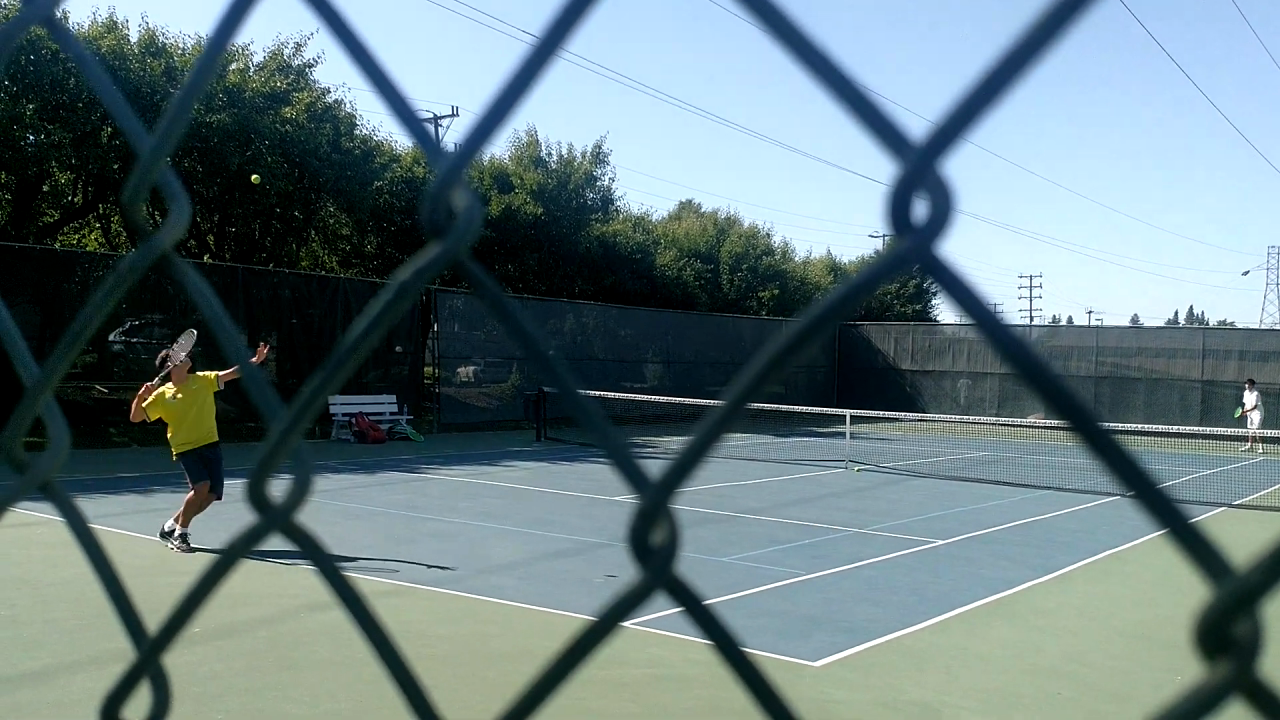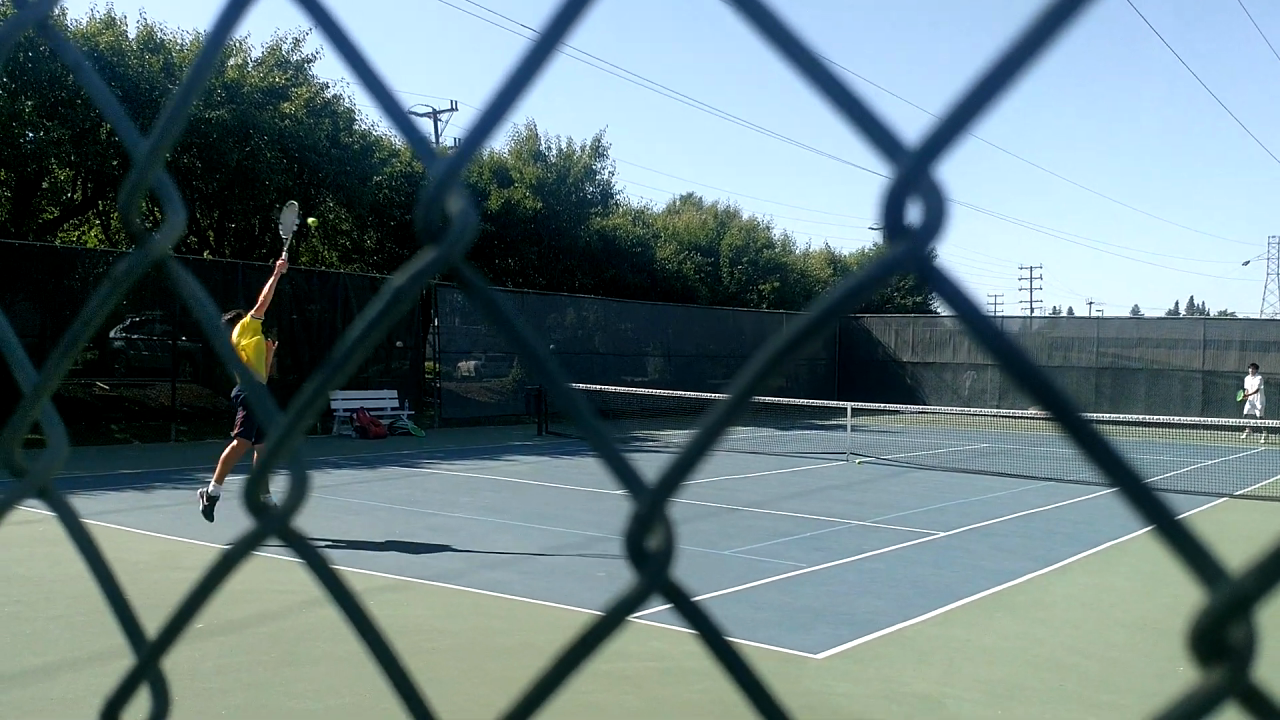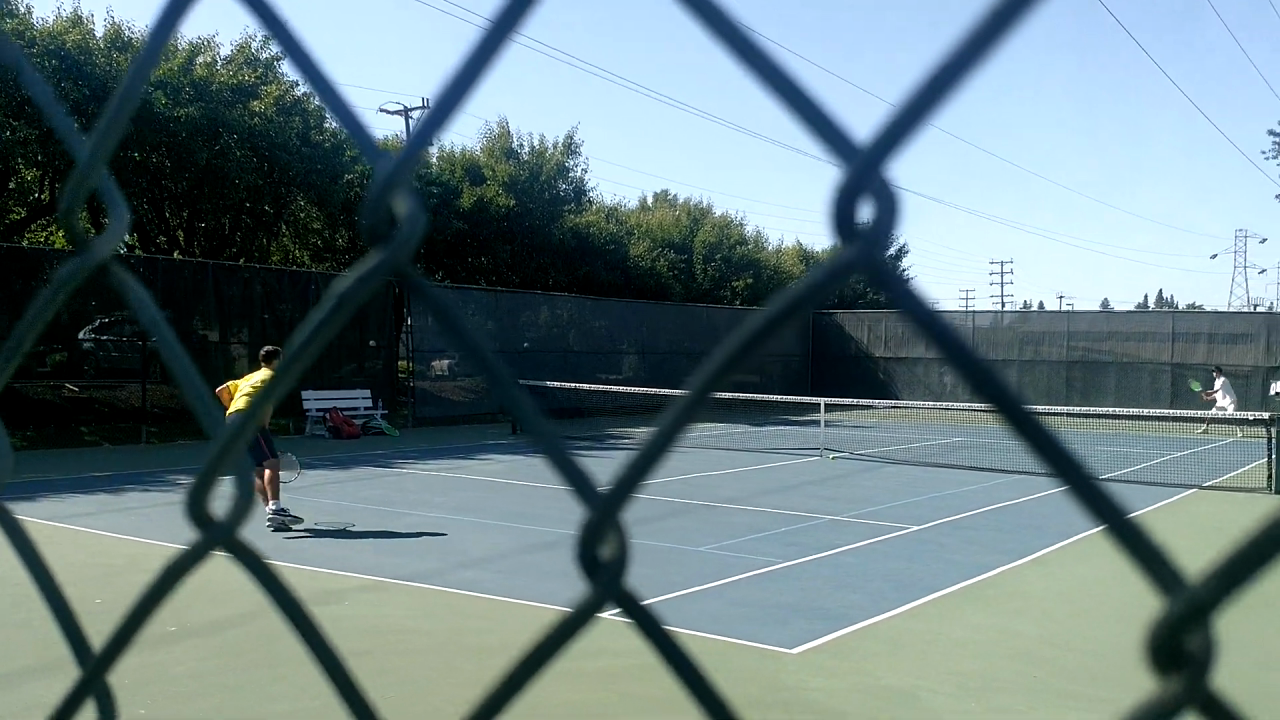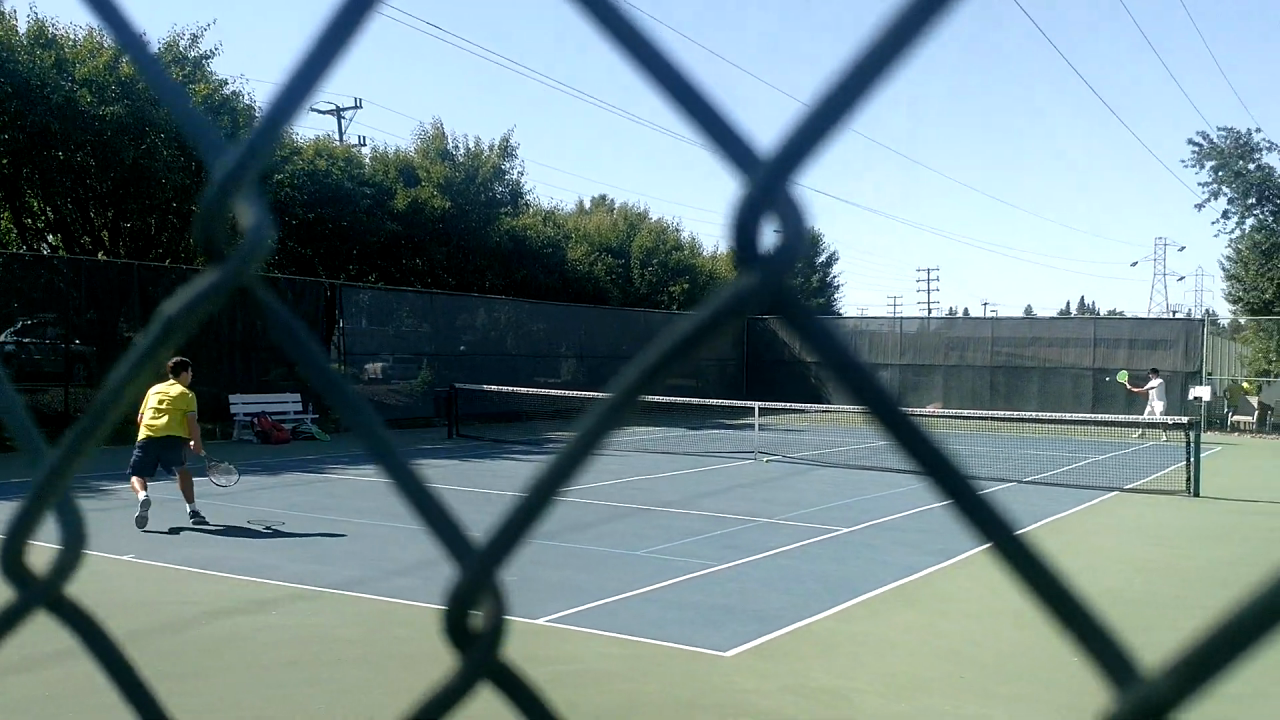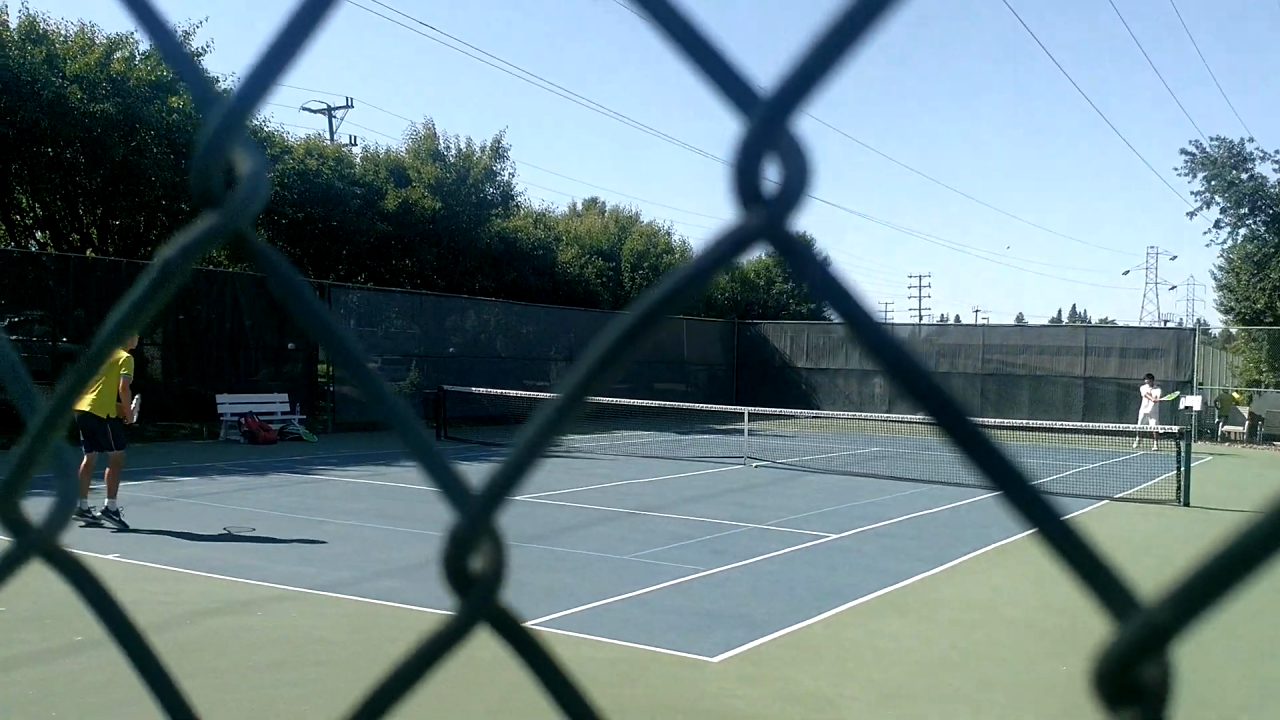
dt=0.4s
person 1, frame 1
left shoulder: (204, 379)
right shoulder: (163, 395)
left elbow: (234, 372)
right elbow: (135, 417)
left wrist: (256, 360)
right wrist: (142, 394)
left hip: (212, 446)
right hip: (188, 450)
left knee: (210, 495)
right knee: (202, 488)
left ankle: (170, 527)
right ankle: (179, 532)
person 1, frame 2
left shoulder: (250, 338)
right shoulder: (245, 327)
right elbow: (263, 301)
left wrist: (269, 355)
right wrist: (276, 274)
left knee: (263, 448)
right knee: (243, 443)
left ankle: (263, 497)
right ankle: (213, 491)
person 1, frame 3
left shoulder: (248, 378)
right shoulder: (273, 377)
left elbow: (220, 392)
right wrist: (264, 428)
left hip: (232, 421)
left knee: (259, 470)
right knee: (272, 464)
left ankle: (273, 509)
right ankle: (276, 508)
person 1, frame 4
left shoulder: (153, 390)
right shoulder: (187, 395)
left elbow: (140, 418)
right elbow: (192, 425)
right wrist: (197, 445)
left hip: (147, 439)
right hip: (174, 439)
left knee: (137, 478)
right knee: (183, 471)
left ankle: (143, 498)
right ankle: (194, 513)
person 1, frame 5
right shoulder: (126, 358)
right elbow: (124, 388)
left wrist: (113, 404)
right wrist: (127, 411)
left hip: (82, 410)
right hip: (100, 412)
left knee: (90, 457)
right knee: (117, 457)
left ankle: (82, 506)
right ankle: (111, 507)
